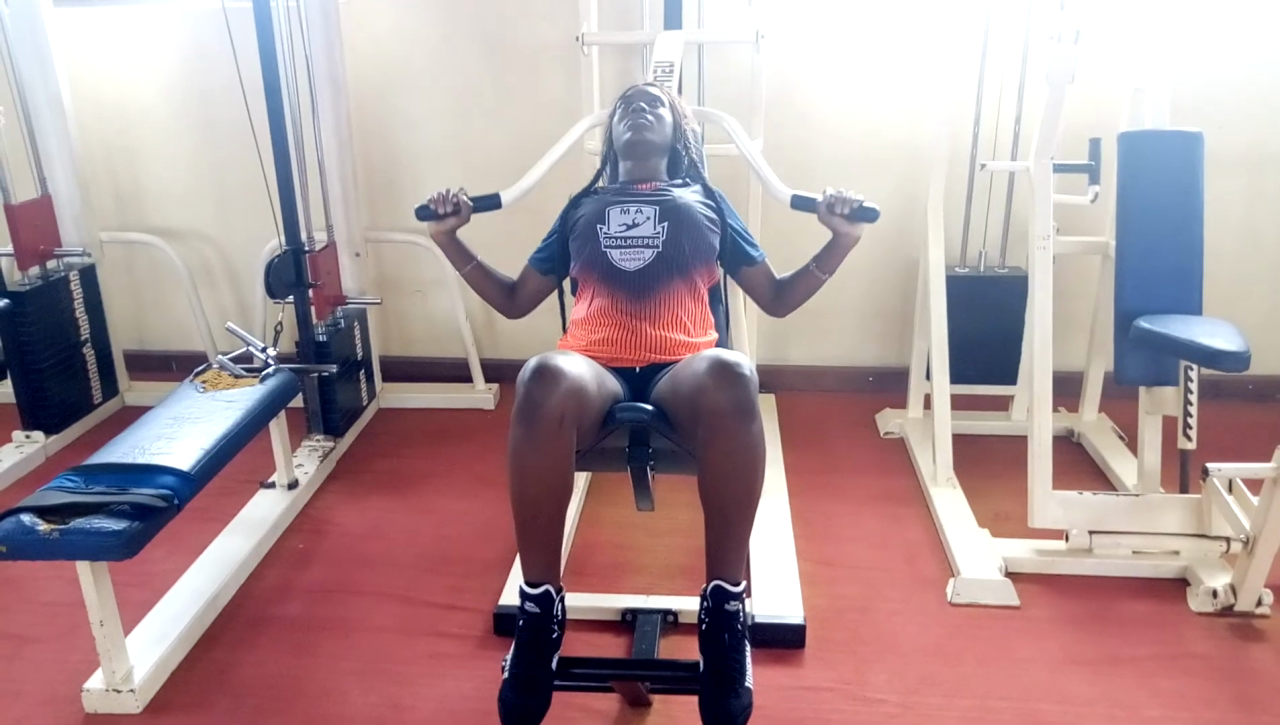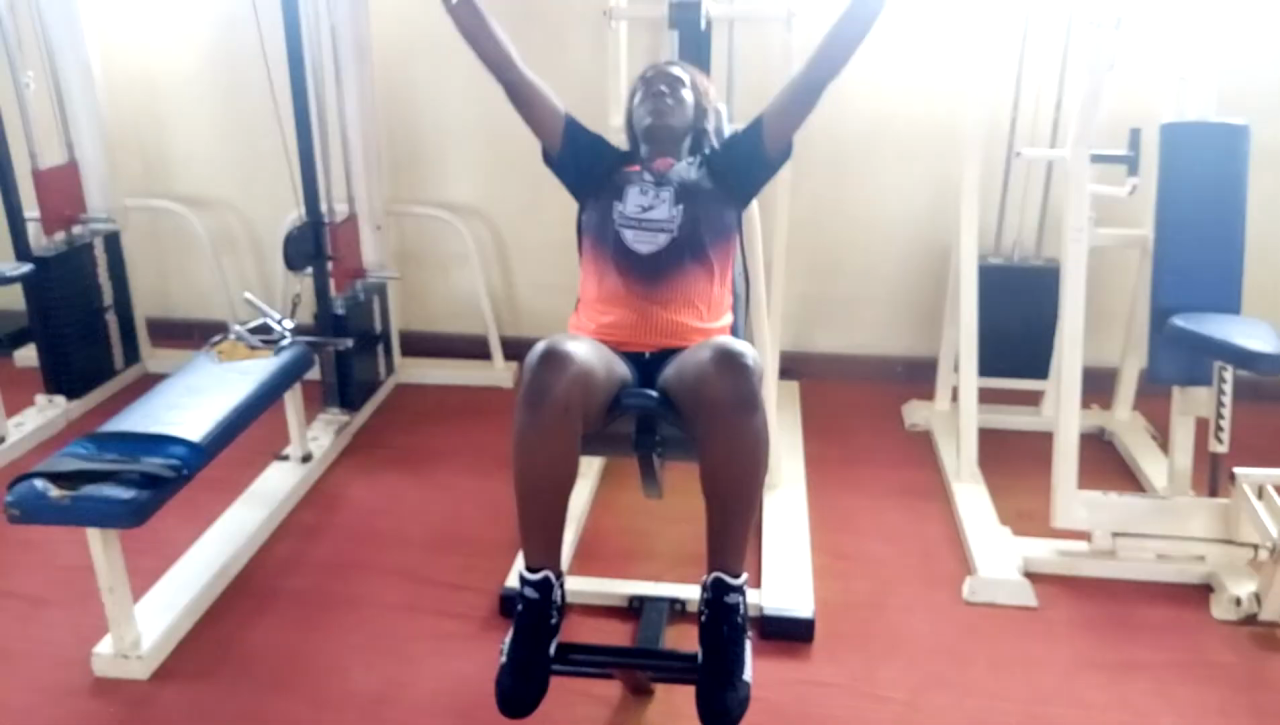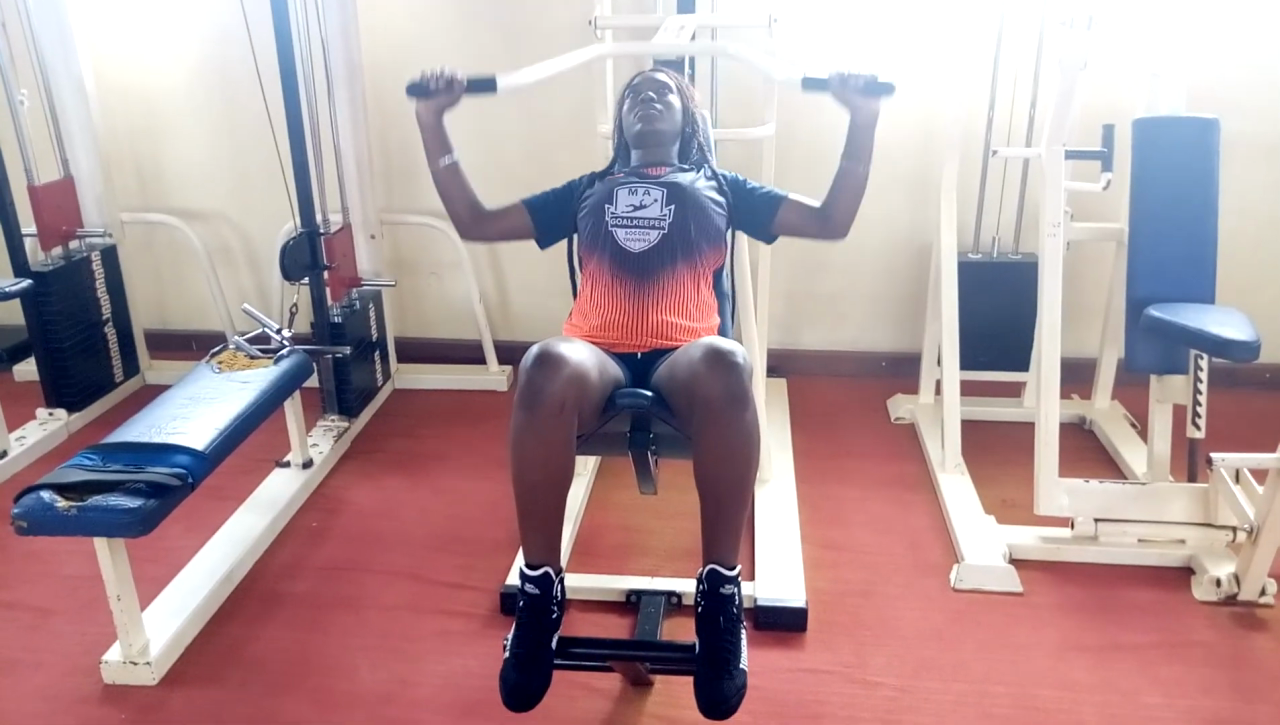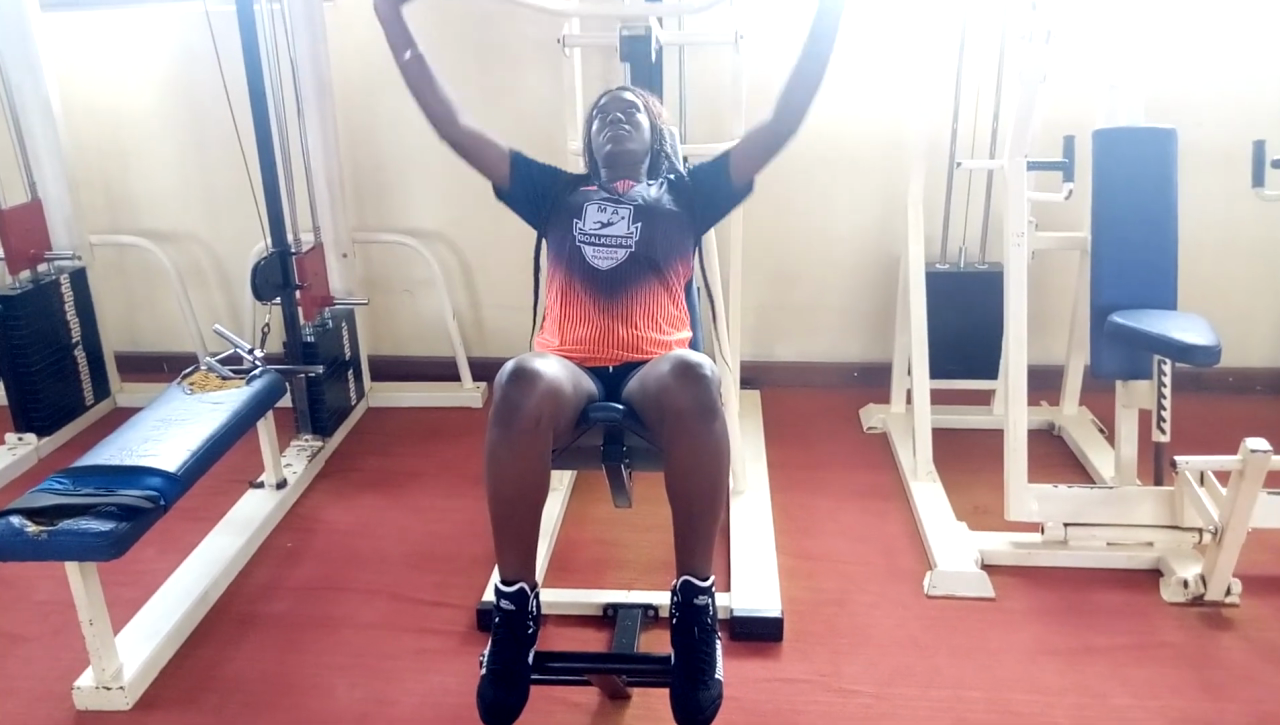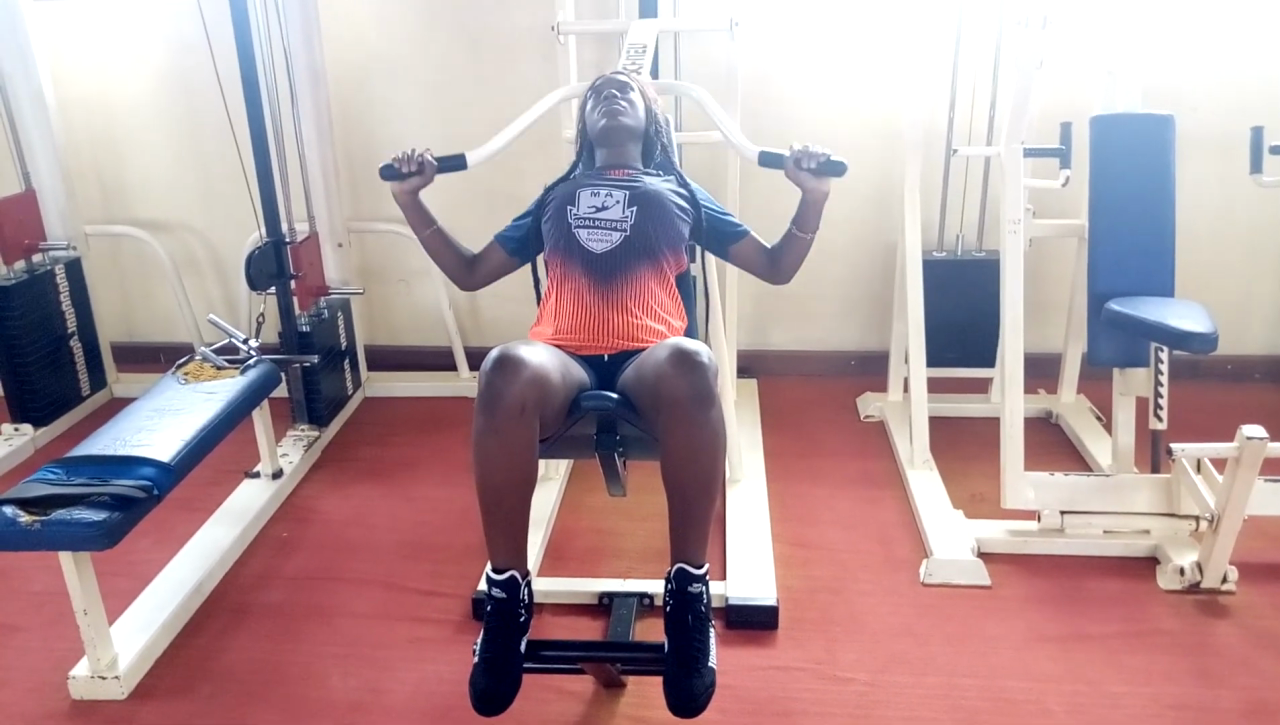
dt=1s
person 1, frame 1
left shoulder: (707, 202)
right shoulder: (582, 207)
left elbow: (778, 300)
right elbow: (513, 302)
left wrist: (841, 238)
right wrist: (448, 238)
left hip: (682, 368)
right hip: (594, 369)
left knee: (731, 377)
right knee: (542, 379)
left ankle: (723, 607)
right ankle: (540, 607)
person 1, frame 2
left shoulder: (728, 169)
right shoulder: (596, 166)
left elbow: (817, 75)
right elbow: (507, 70)
left hip: (692, 356)
right hip: (605, 354)
left knee: (734, 366)
right knee: (551, 363)
left ankle: (725, 599)
right ankle: (539, 592)
person 1, frame 3
left shoulder: (719, 186)
right shoulder: (587, 189)
left elbow: (833, 221)
right elbow: (474, 223)
left wrist: (863, 118)
right wrist: (432, 122)
left hip: (685, 354)
right hip: (598, 354)
left knee: (726, 365)
right knee: (545, 365)
left ankle: (720, 590)
right ankle: (540, 589)
person 1, frame 4
left shoulder: (687, 196)
right shoulder: (555, 195)
left elbow: (784, 123)
right elbow: (451, 125)
left hip: (654, 370)
right hip: (568, 370)
left knee: (694, 379)
right knee: (520, 383)
left ankle: (694, 604)
right ankle: (515, 605)
person 1, frame 5
left shoulder: (682, 192)
right shoulder: (556, 195)
left elbow: (778, 267)
right elbow: (467, 272)
left wrist: (812, 195)
right wrist: (410, 198)
left hip: (649, 357)
right hip: (562, 355)
left knee: (690, 365)
right knee: (506, 369)
left ankle: (688, 592)
right ankle: (507, 595)
